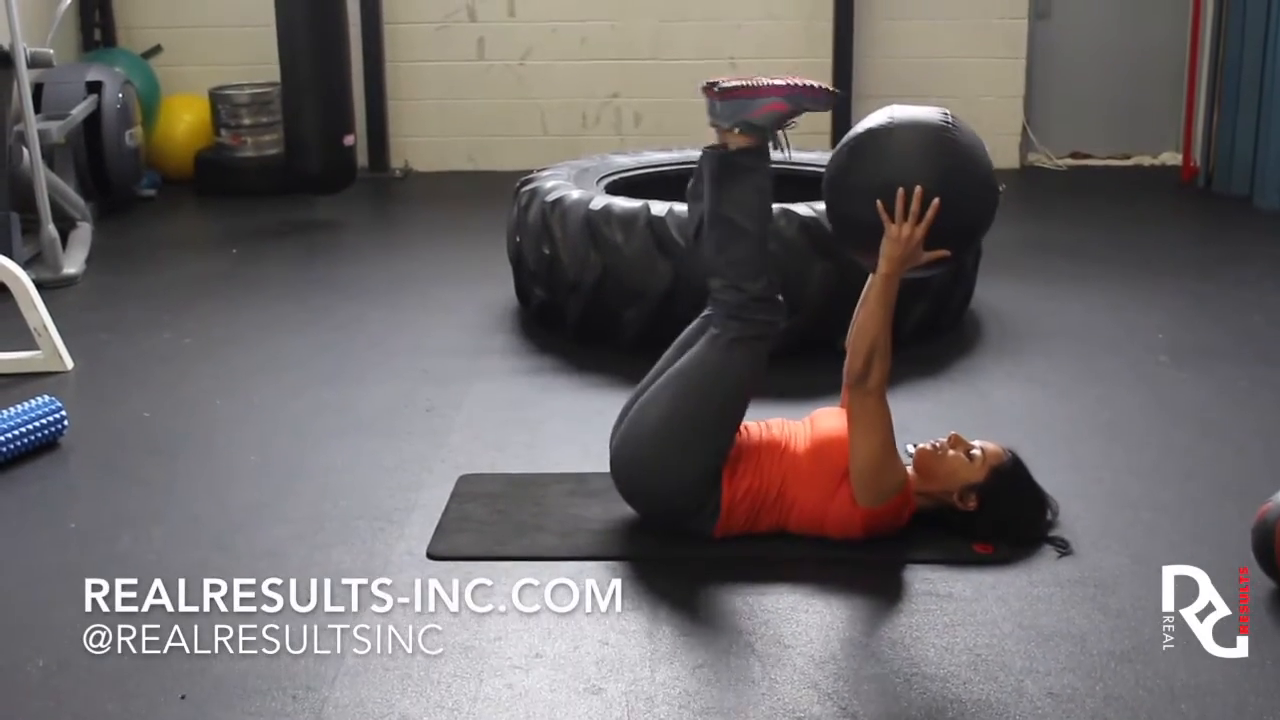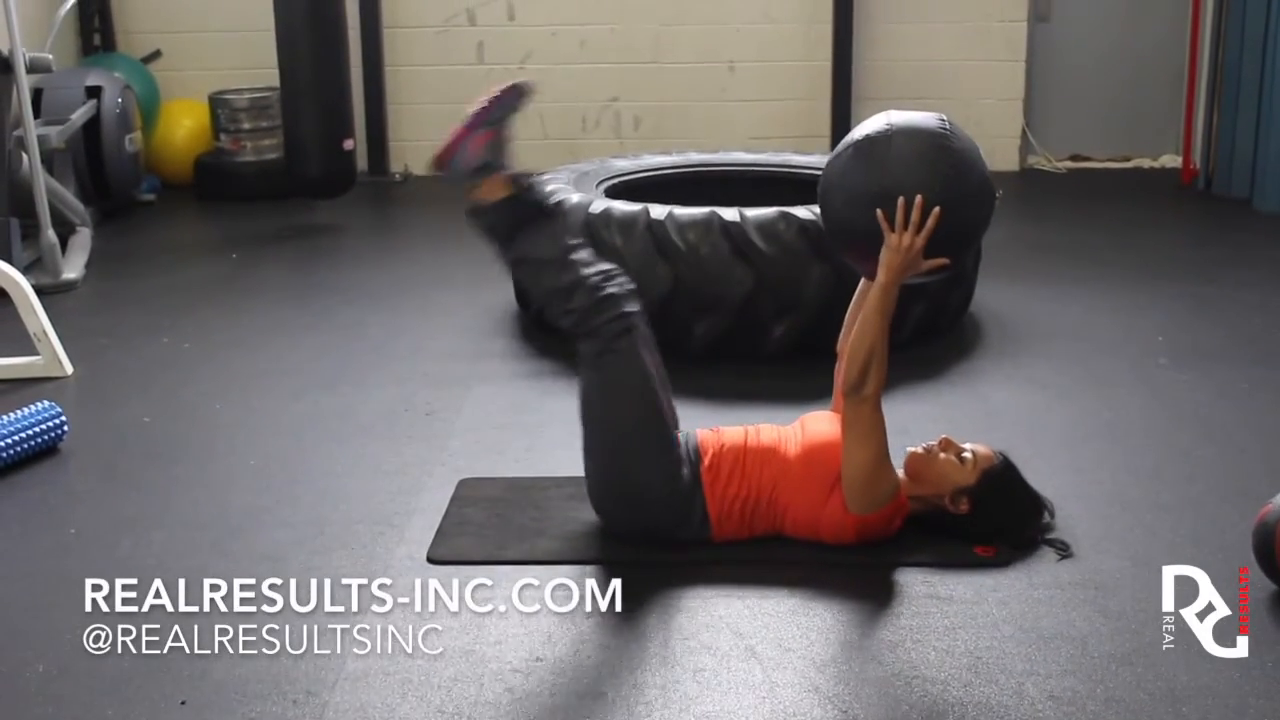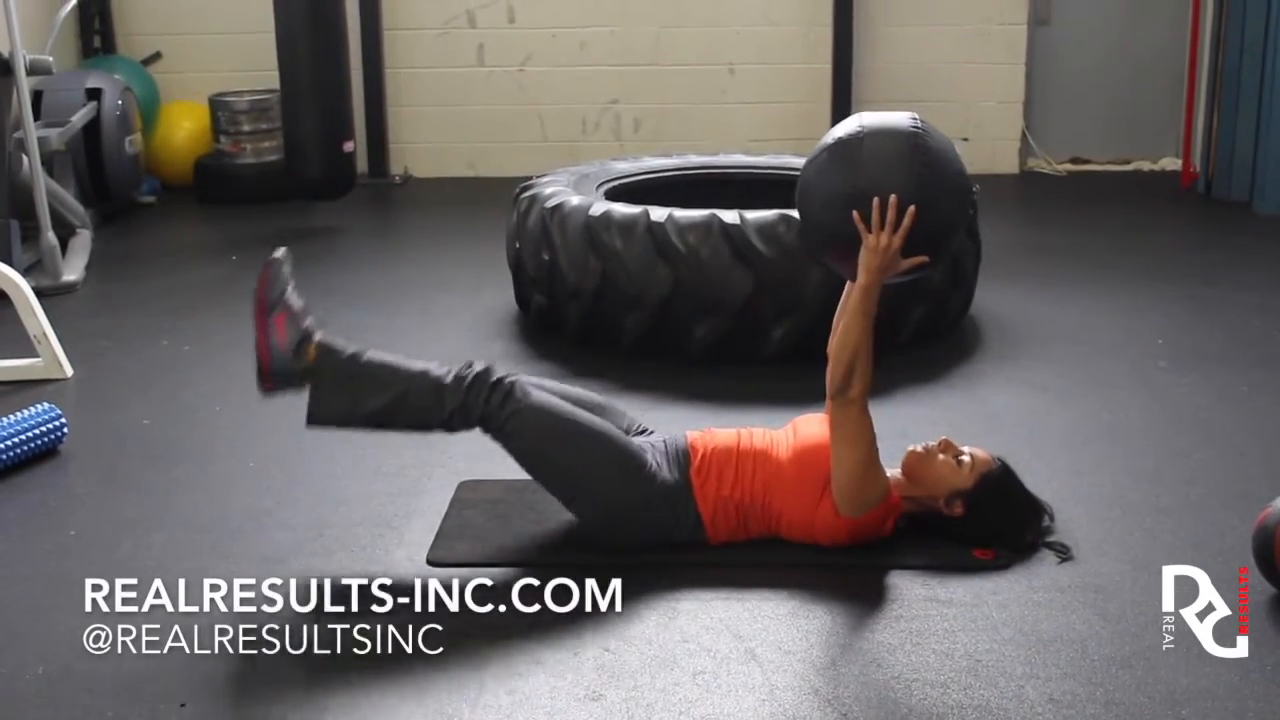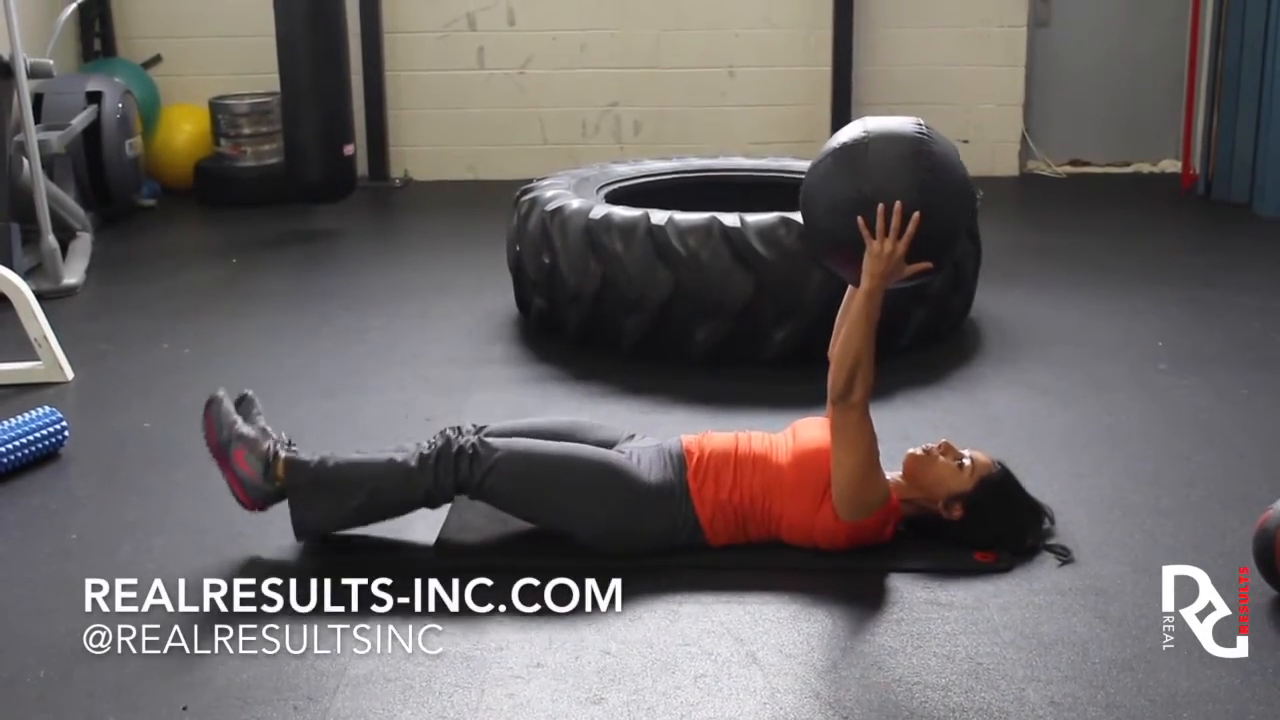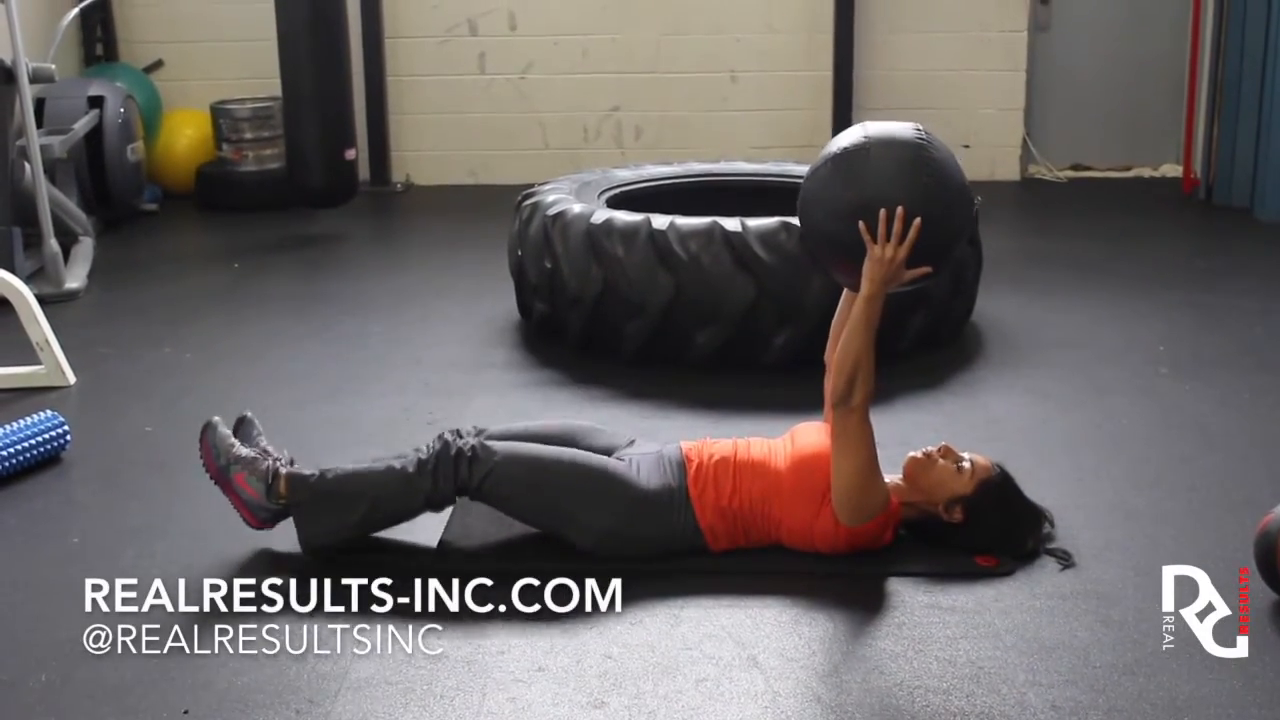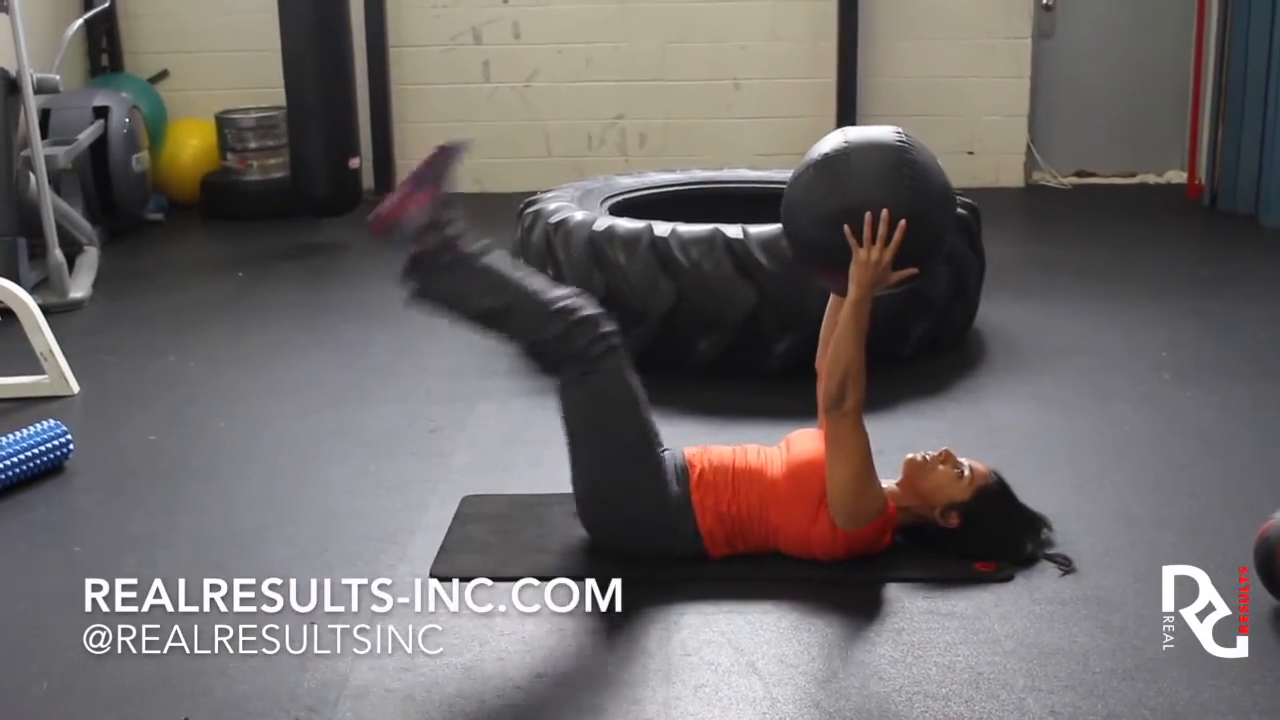
dt=0.5s
person 1, frame 1
left shoulder: (885, 500)
right shoulder: (885, 473)
left elbow: (865, 380)
right elbow: (861, 362)
left wrist: (890, 270)
right wrist: (885, 262)
left hip: (660, 471)
right hip: (658, 458)
left knee: (748, 315)
right knee: (737, 305)
left ankle: (745, 138)
right ankle: (736, 138)
person 1, frame 2
left shoulder: (877, 509)
right shoulder: (879, 486)
left elbow: (859, 390)
right elbow: (850, 362)
left wrist: (890, 279)
right wrist: (878, 273)
left hip: (656, 498)
right hip: (681, 467)
left knee: (608, 314)
right knee: (604, 316)
left ankle: (491, 183)
right ankle: (493, 184)
person 1, frame 3
left shoulder: (869, 510)
right shoulder: (880, 484)
left elbow: (843, 391)
right elbow: (846, 385)
left wrist: (869, 281)
right wrist: (866, 275)
left hip: (654, 501)
right hip: (666, 461)
left knee: (488, 391)
right knee: (503, 388)
left ankle: (307, 359)
right ankle: (314, 362)
person 1, frame 4
left shoulder: (869, 512)
right shoulder: (875, 484)
left elbow: (846, 394)
right elbow: (842, 372)
left wrist: (873, 285)
right wrist: (865, 278)
left hip: (650, 507)
right hip: (660, 463)
left knee: (462, 460)
right knee: (475, 438)
left ankle: (279, 476)
right ankle: (287, 463)
person 1, frame 5
left shoulder: (868, 516)
right shoulder: (874, 487)
left elbow: (849, 401)
right elbow: (837, 371)
left wrist: (875, 288)
right wrist: (859, 276)
left hip: (649, 515)
right hip: (658, 469)
left knee: (461, 457)
right knee: (473, 438)
left ankle: (278, 492)
right ankle: (285, 474)
person 1, frame 6
left shoulder: (864, 521)
right shoulder: (880, 499)
left elbow: (838, 403)
right elbow: (829, 377)
left wrist: (859, 293)
right wrist: (846, 288)
left hip: (651, 517)
right hip: (676, 479)
left knee: (586, 335)
right knee: (577, 334)
left ankle: (433, 240)
right ankle: (439, 243)
